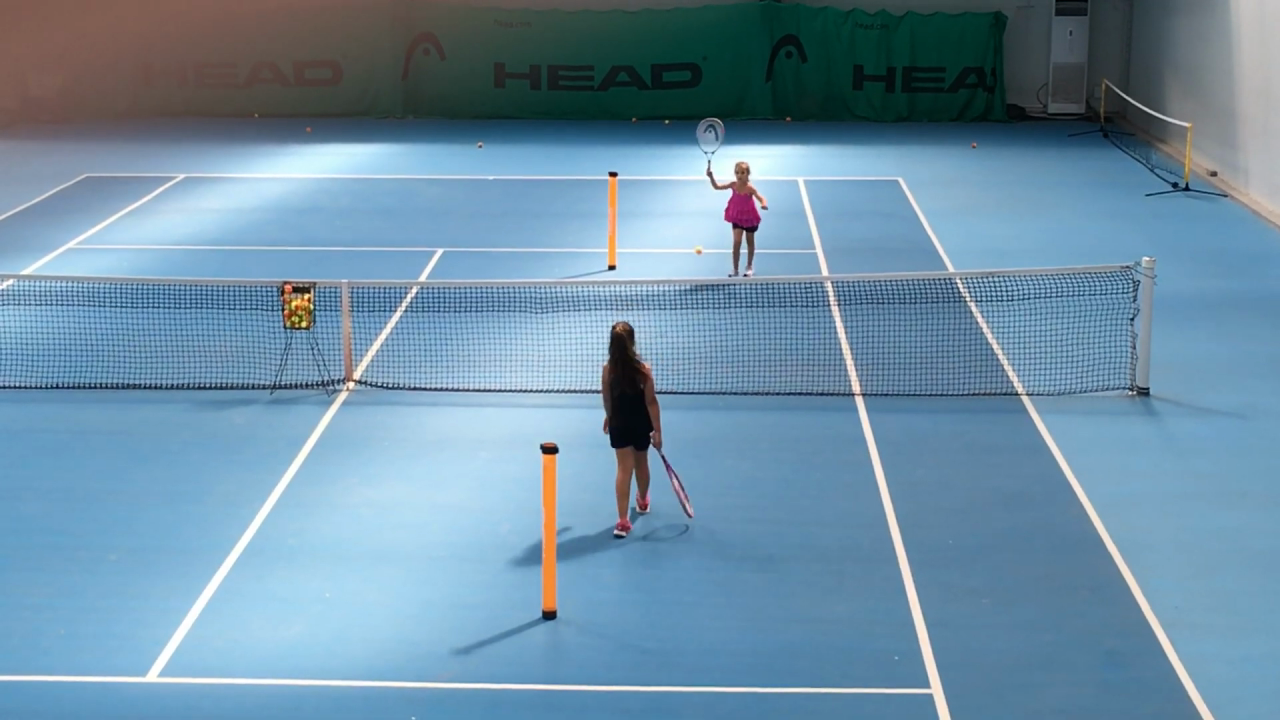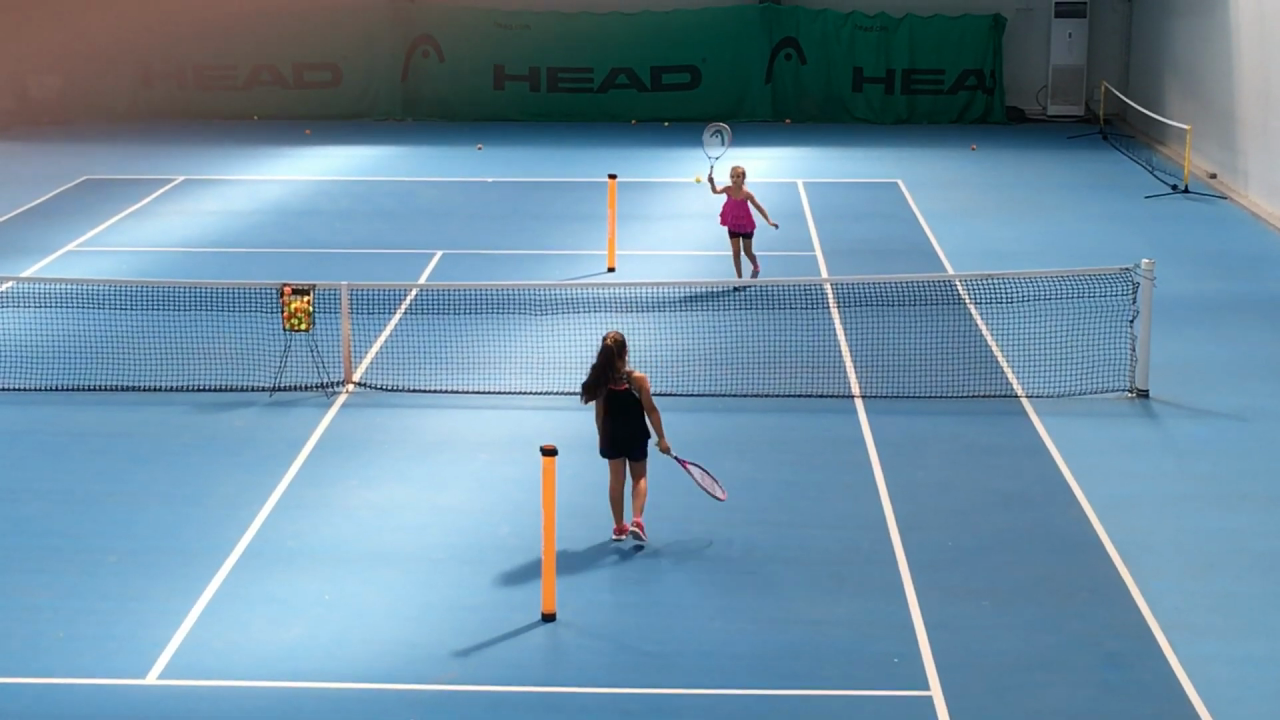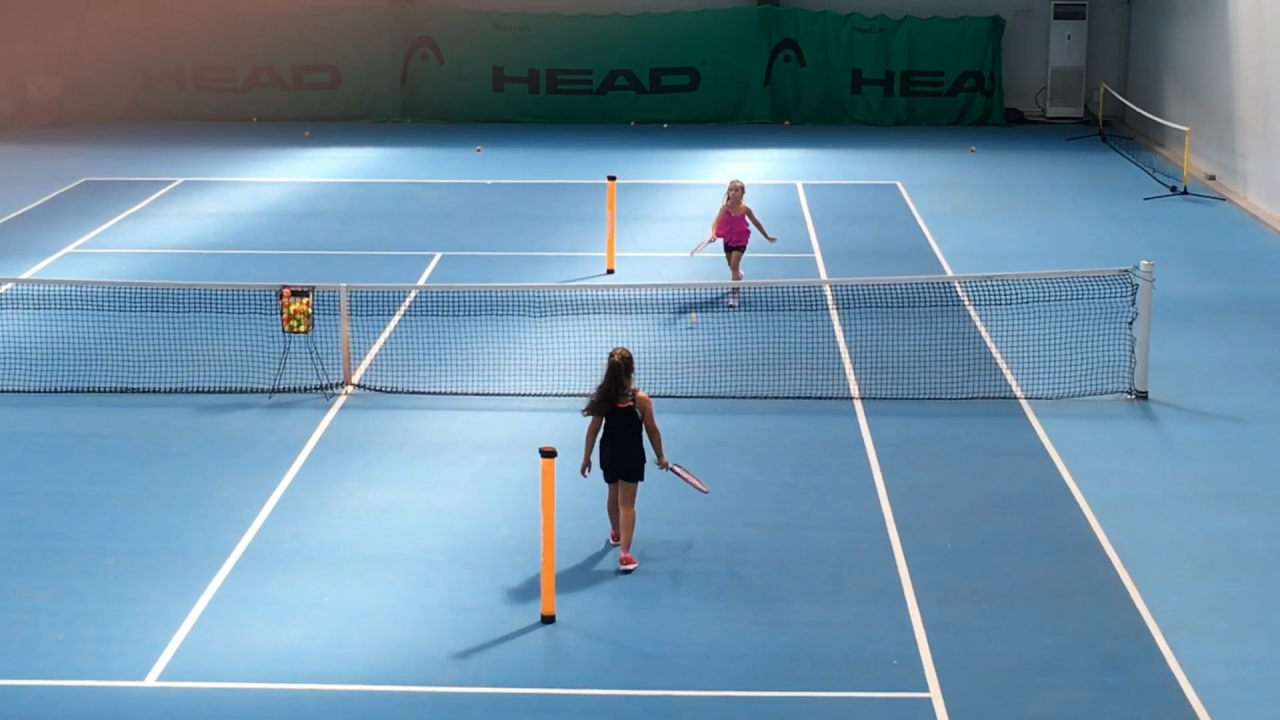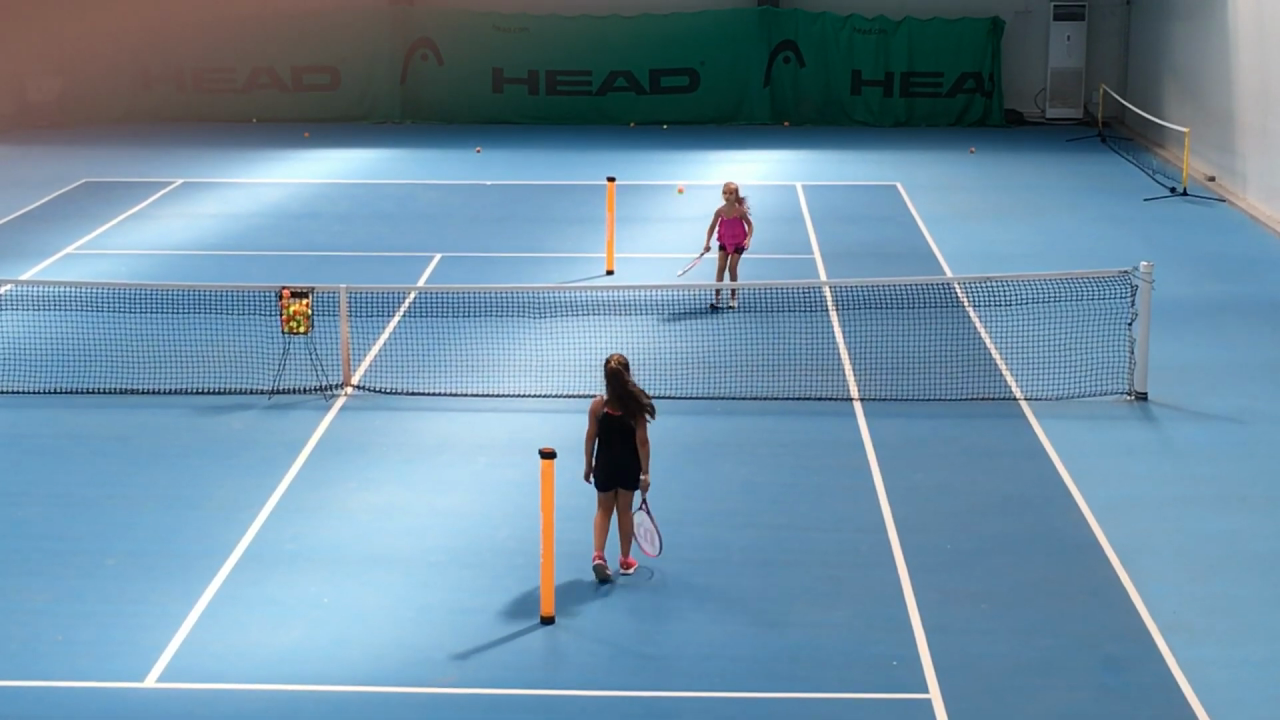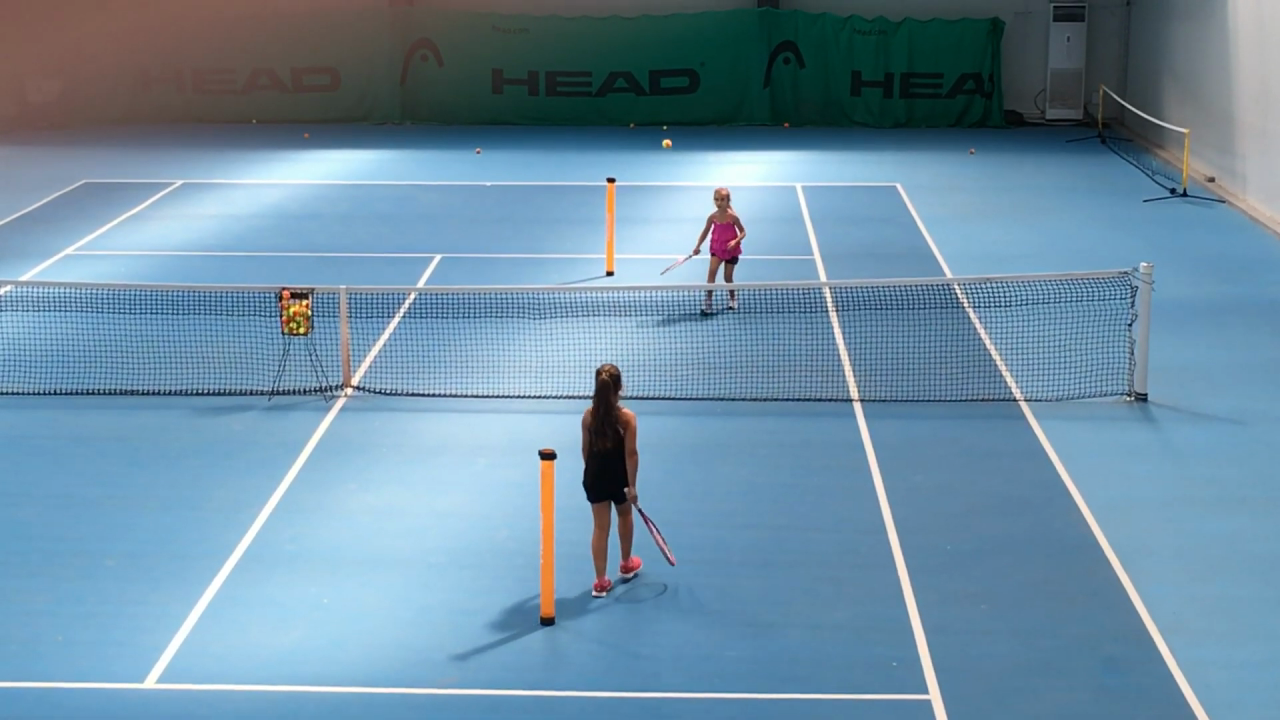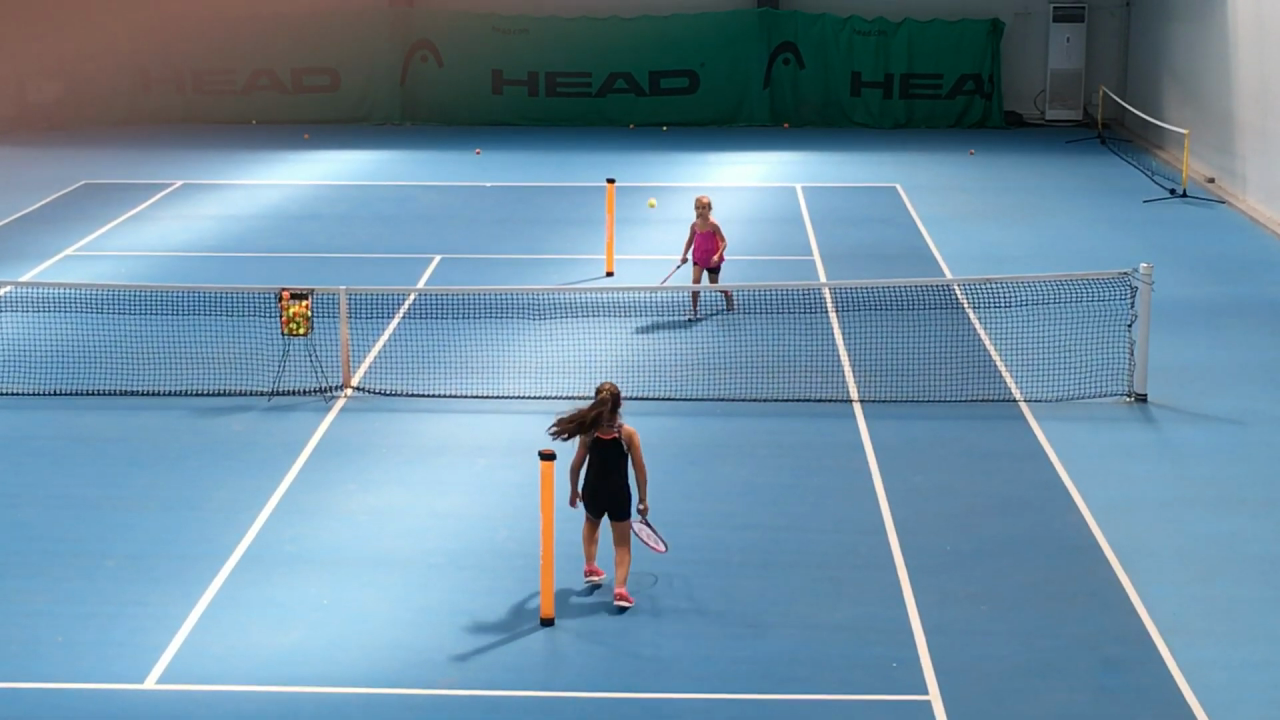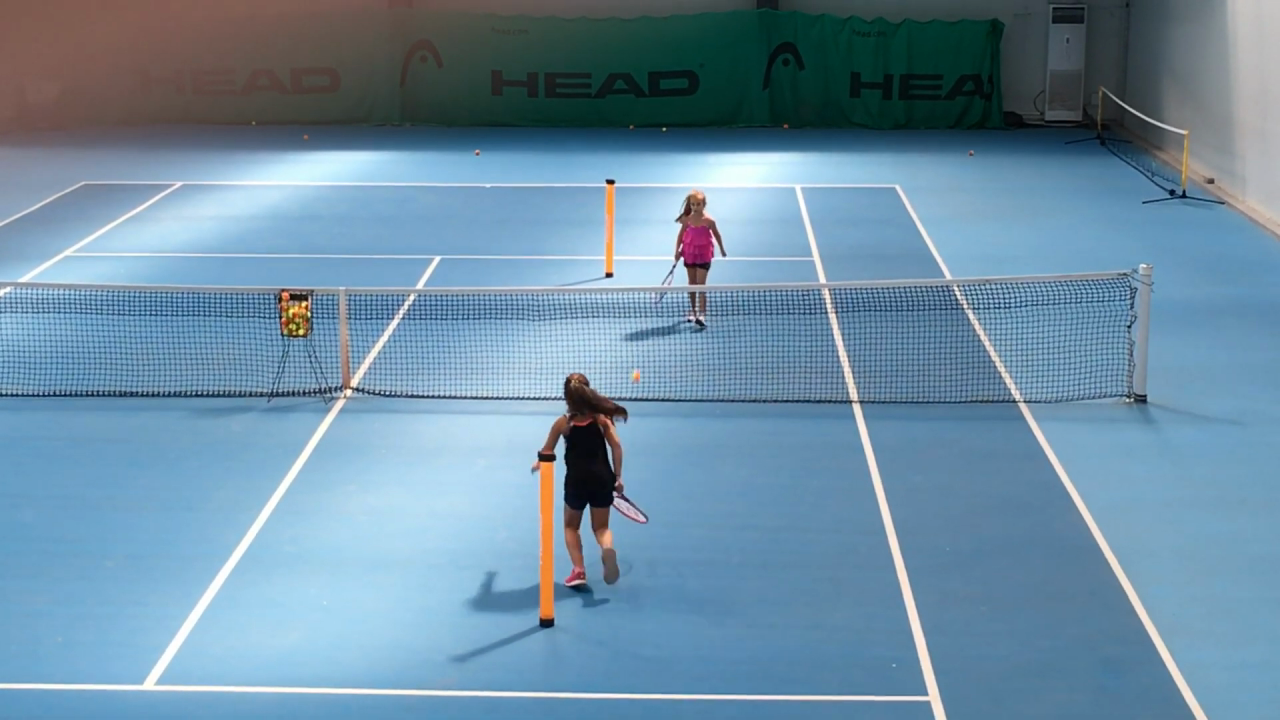
dt=0.3s
person 1, frame 1
left shoulder: (608, 369)
right shoulder: (643, 369)
left elbow: (607, 398)
right elbow: (651, 402)
left wrist: (608, 417)
right wrist: (656, 430)
left hip: (618, 424)
right hip: (641, 424)
left knee: (624, 469)
right knee: (641, 463)
left ankle: (622, 521)
right ankle: (642, 501)
person 1, frame 2
left shoulder: (601, 381)
right shoulder: (638, 379)
left elbow: (600, 413)
right elbow: (651, 410)
left wrist: (602, 437)
right wrist: (661, 438)
left hip: (611, 435)
right hip: (635, 436)
left knee: (616, 480)
right knee: (639, 478)
left ankle: (619, 527)
right ankle: (637, 520)
person 1, frame 3
left shoulder: (604, 397)
right shoulder: (641, 399)
left elbow: (593, 430)
right elbow: (652, 431)
left wrist: (586, 457)
right wrist: (660, 456)
left hip: (608, 454)
right hip: (632, 456)
left knee: (614, 495)
right knee: (627, 503)
left ankle: (616, 533)
right ankle: (625, 555)
person 1, frame 4
left shoulder: (597, 405)
right shoulder: (637, 406)
left elbow: (590, 439)
right elbow: (642, 442)
left wrist: (588, 465)
right wrist: (645, 472)
left hip: (604, 465)
right hip: (629, 466)
left knee: (603, 510)
right knee: (625, 512)
left ankle: (598, 555)
right ankle: (625, 560)
person 1, frame 5
left shoulder: (589, 414)
right shoulder: (626, 416)
left elbow: (586, 449)
right elbow: (631, 453)
right wrist: (632, 484)
left hip: (594, 476)
right hip: (618, 476)
left knee: (600, 527)
right knee: (625, 515)
left ankle: (601, 581)
right ankle: (627, 564)
person 1, frame 6
left shoulder: (588, 431)
right shoulder: (628, 432)
left elbow: (576, 465)
right elbow: (639, 467)
left wrist: (573, 489)
right wrist: (642, 499)
left hip: (593, 490)
right hip: (619, 493)
left knee: (591, 524)
right knee: (623, 544)
left ankle: (591, 569)
right ankle: (620, 591)
person 1, frame 7
left shoulder: (562, 422)
right shoulder: (601, 417)
left elbow: (547, 451)
right elbow: (615, 445)
left wrist: (538, 463)
right wrist: (618, 476)
left hip: (576, 479)
right hip: (602, 478)
left knee: (571, 526)
right knee: (601, 528)
left ankle: (578, 571)
right ankle: (607, 550)
